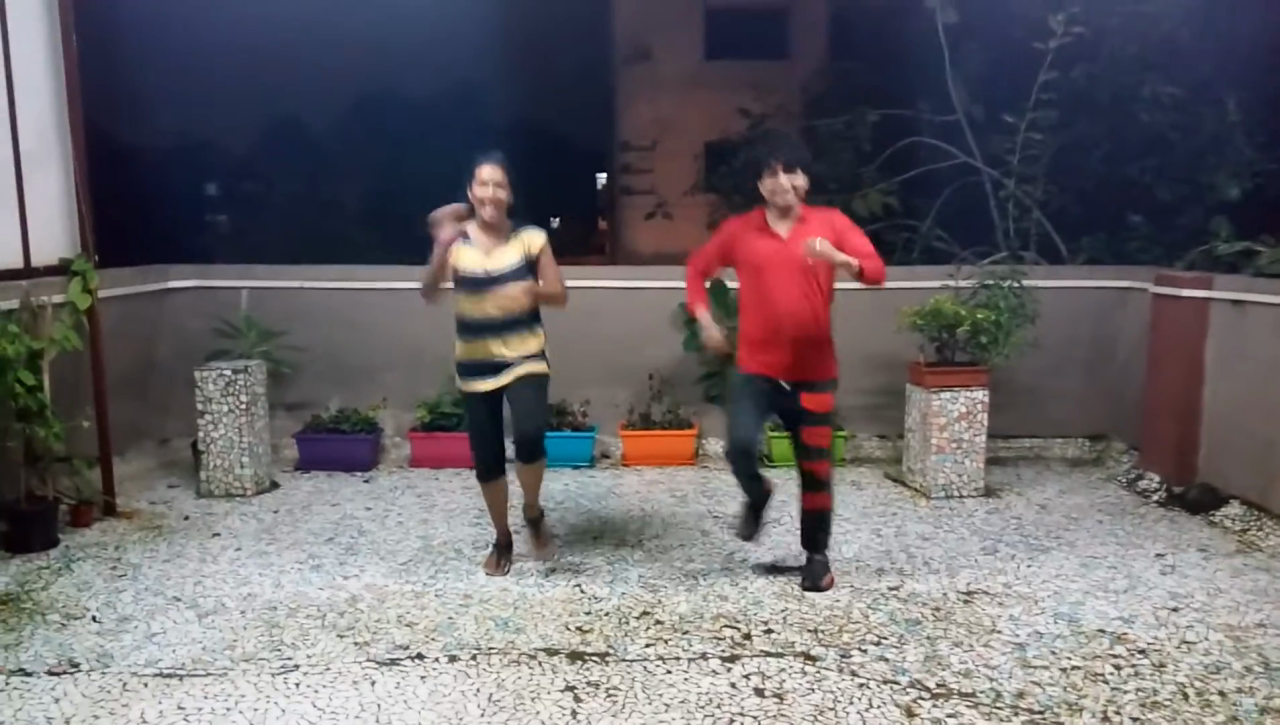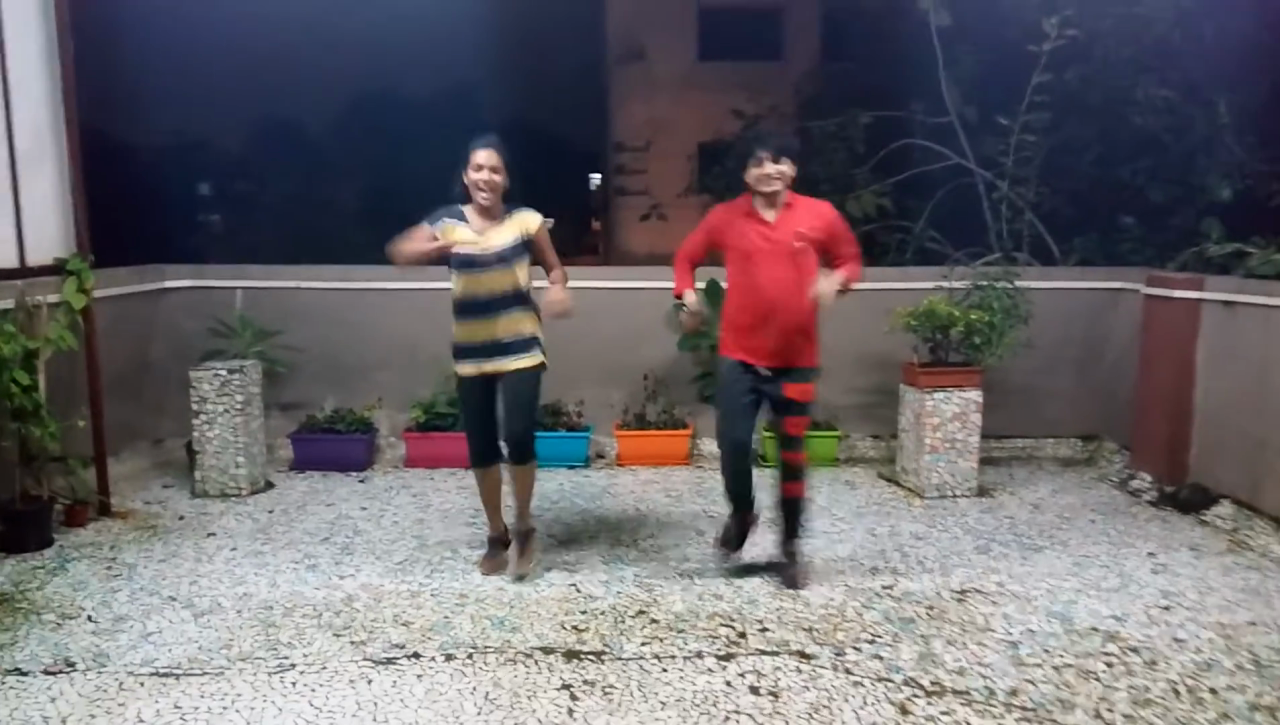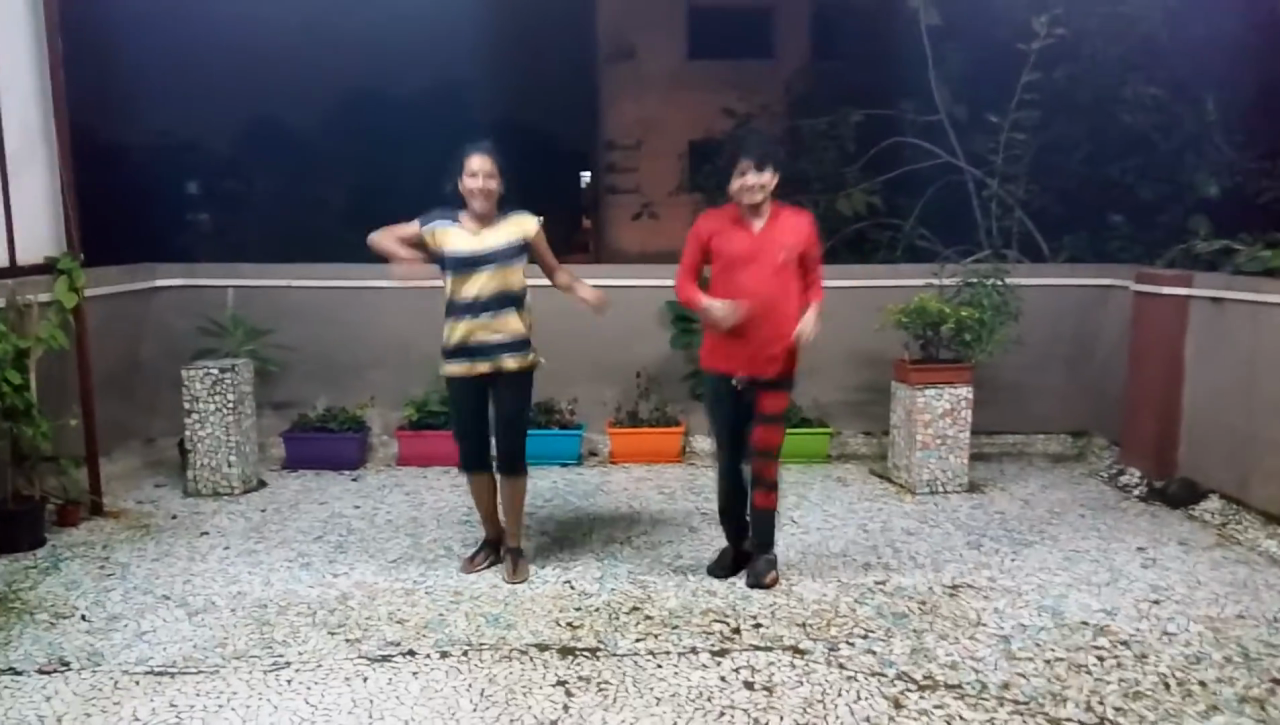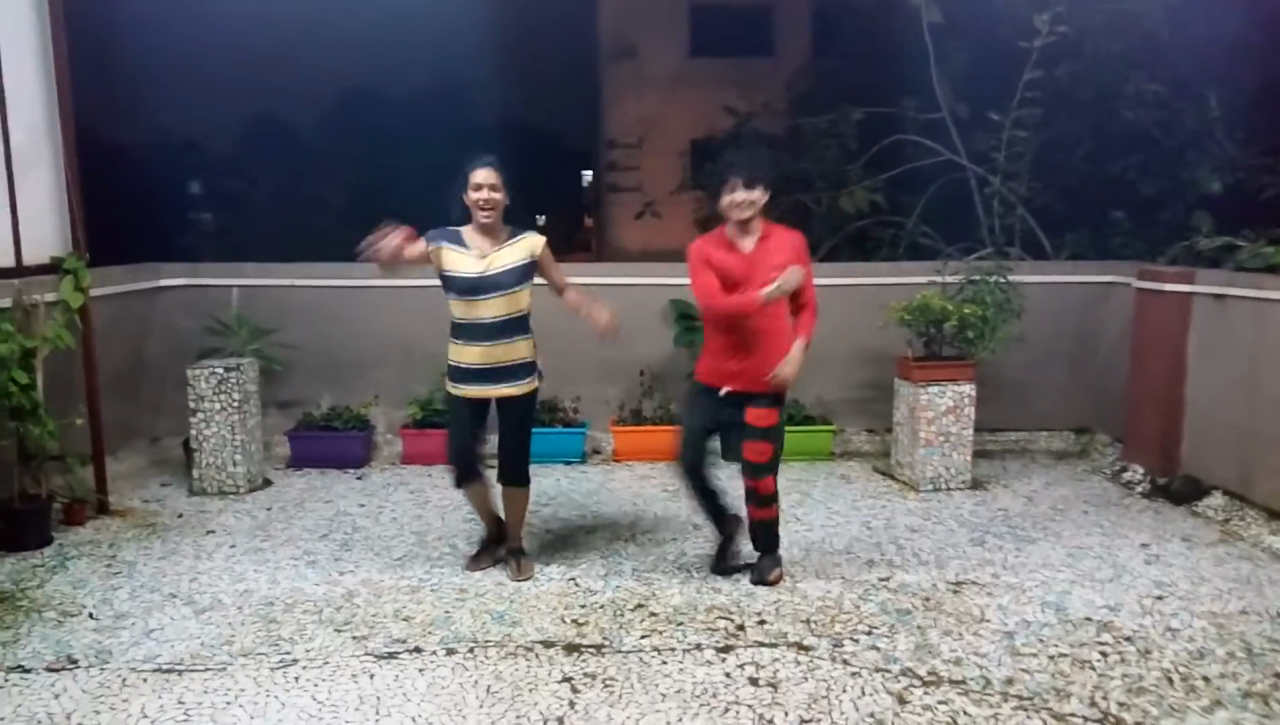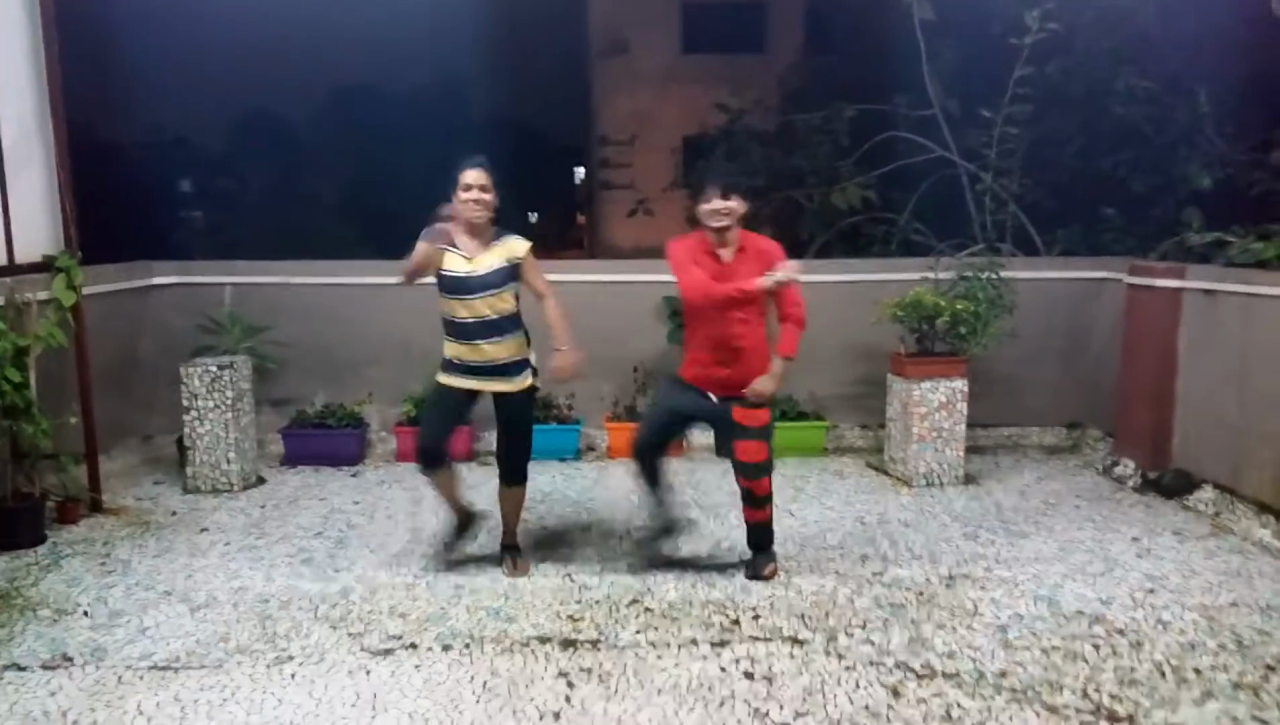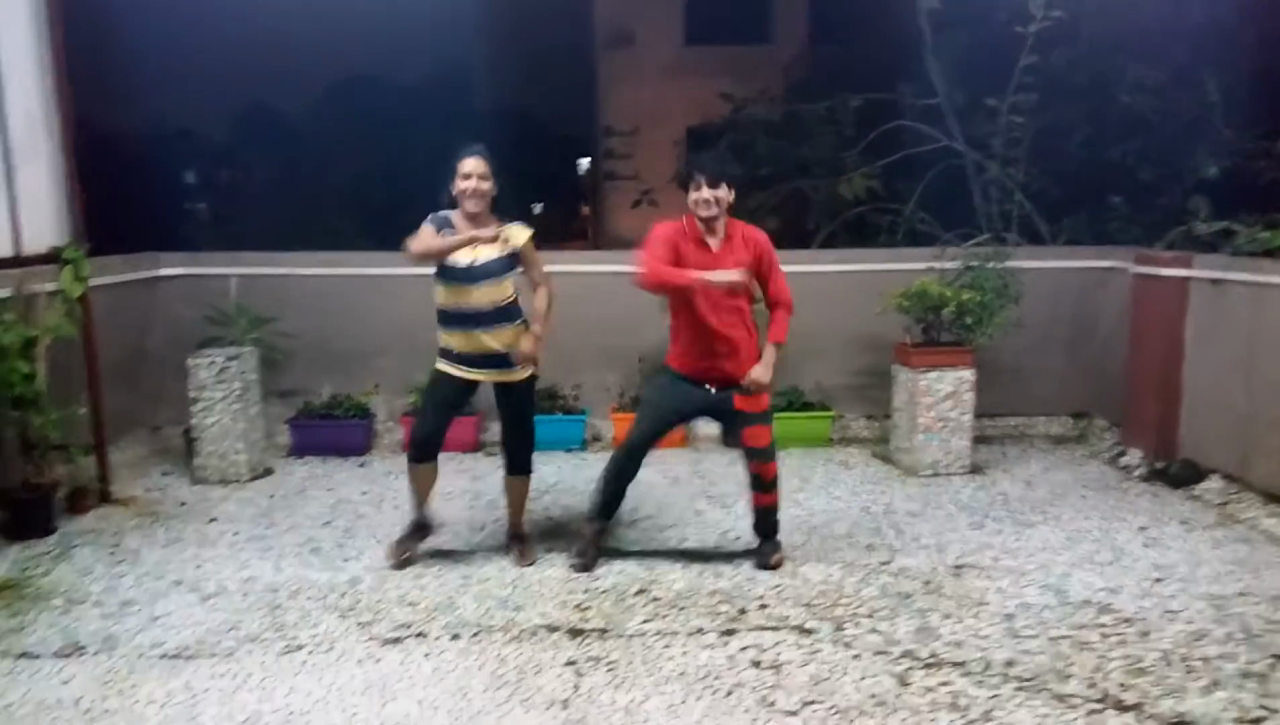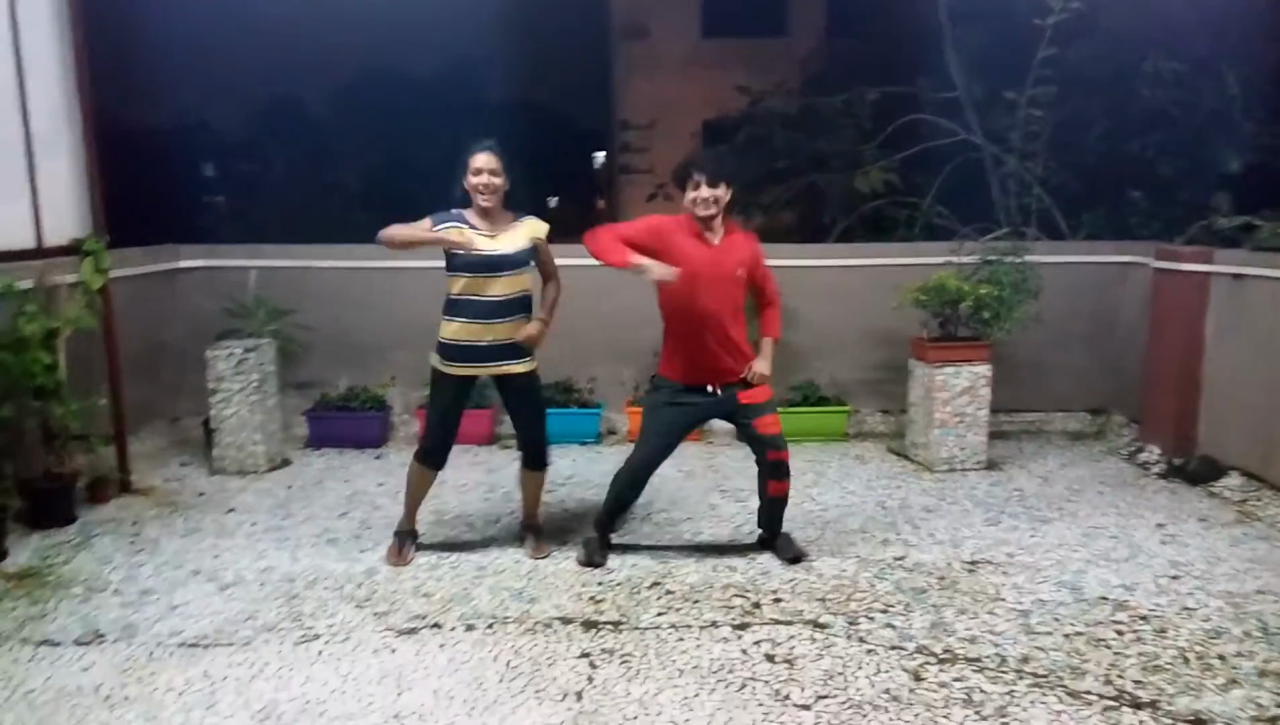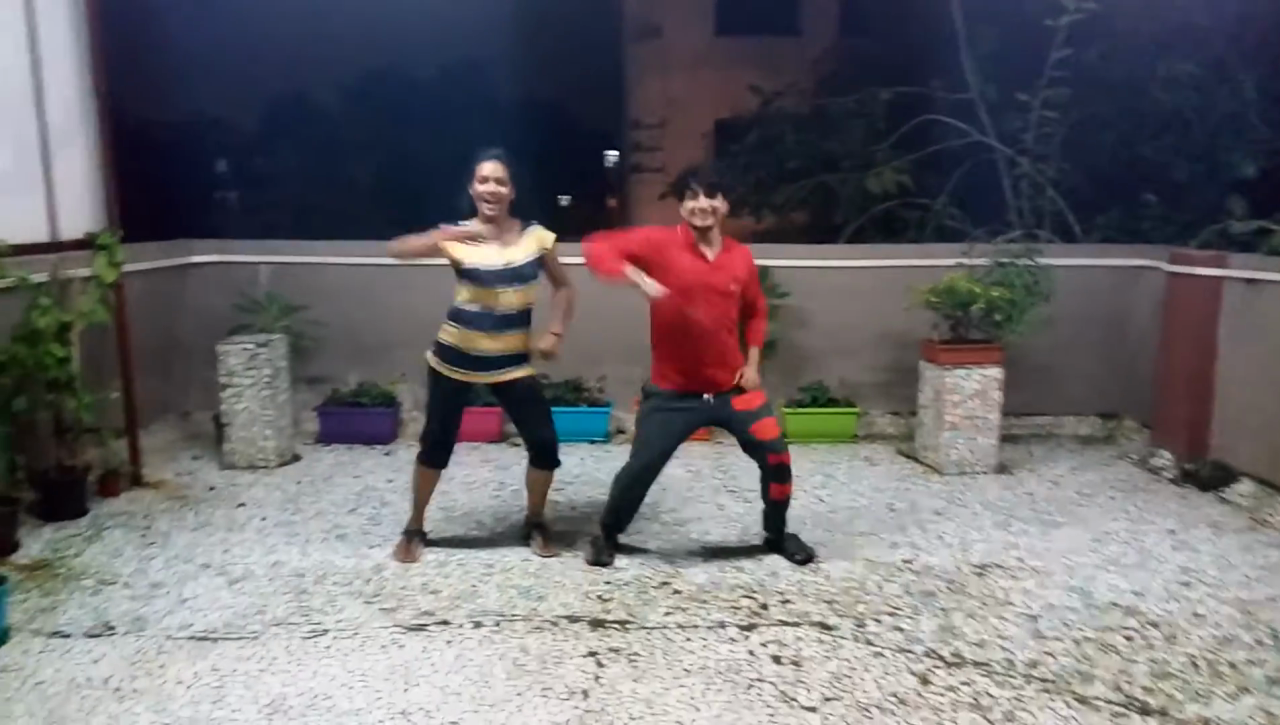
dt=0.1s
person 1, frame 1
left shoulder: (831, 223)
right shoulder: (738, 230)
left elbow: (876, 272)
right elbow: (697, 270)
left wrist: (837, 259)
right wrist: (703, 315)
left hip: (813, 369)
right hip: (754, 369)
left knee: (815, 466)
right knee: (739, 445)
left ankle: (817, 553)
right ankle: (757, 496)
person 1, frame 2
left shoulder: (819, 214)
right shoulder: (724, 217)
left elbow: (849, 260)
right elbow: (685, 257)
left wrist: (834, 282)
right wrist: (687, 294)
left hip: (795, 358)
right hip: (739, 356)
left knee: (792, 454)
right knee: (734, 443)
left ankle: (790, 543)
right ankle: (742, 511)
person 1, frame 3
left shoulder: (800, 224)
right shoulder: (710, 225)
left elbow: (812, 279)
right elbow: (684, 282)
left wrist: (811, 314)
right wrist: (707, 304)
left hip: (772, 368)
right hip: (721, 366)
left knee: (765, 461)
right knee: (728, 459)
left ankle: (762, 552)
right ankle: (735, 542)
person 1, frame 4
left shoulder: (790, 243)
right shoulder: (703, 249)
left elbow: (806, 306)
right elbow: (710, 305)
left wrist: (796, 354)
right wrist: (769, 293)
left hip: (763, 384)
right hip: (712, 380)
left knee: (759, 475)
right knee: (689, 460)
left ankle: (768, 553)
right ankle: (726, 526)
person 1, frame 5
left shoulder: (767, 250)
right shoulder: (684, 248)
left elbow: (793, 319)
right elbow: (698, 294)
left wrist: (774, 373)
right wrist: (766, 283)
left hip: (750, 388)
right hip: (693, 381)
left knee: (753, 477)
right knee: (646, 446)
left ankle: (762, 550)
right ankle: (663, 513)
person 1, frame 6
left shoulder: (754, 240)
right shoulder: (669, 233)
left elbow: (781, 304)
right elbow: (649, 275)
left wrist: (768, 359)
right wrist: (708, 278)
left hip: (739, 377)
right hip: (682, 374)
left knee: (762, 463)
right knee: (632, 448)
left ankle: (767, 538)
right ankle: (597, 525)
person 1, frame 7
left shoulder: (745, 243)
right shoulder: (664, 230)
left elbow: (769, 300)
right elbow: (600, 239)
left wrist: (766, 354)
right wrist: (646, 264)
left hip: (738, 376)
right hip: (679, 382)
left knee: (775, 452)
right knee: (641, 463)
left ankle: (772, 531)
right ankle: (601, 534)
person 1, frame 8
left shoulder: (740, 257)
right shoulder: (660, 242)
left elbow: (756, 311)
right elbow: (595, 248)
left wrist: (753, 362)
right wrist: (637, 278)
left hip: (731, 385)
right hip: (673, 390)
left knee: (776, 456)
right knee: (640, 467)
left ankle: (778, 533)
right ankle: (607, 534)
person 2, frame 1
left shoulder: (532, 238)
right shoulder: (456, 238)
left elbow: (557, 291)
right elbow: (430, 294)
left wrist: (534, 295)
right wrist: (443, 244)
left hip: (524, 359)
right hip: (475, 367)
left knee: (530, 437)
right knee: (487, 458)
left ankle: (534, 512)
right ankle: (502, 538)
person 2, frame 2
left shoulder: (527, 220)
right shoulder: (447, 219)
left elbow: (555, 267)
right elbow: (399, 252)
left wrist: (558, 291)
right wrist: (440, 242)
left hip: (519, 348)
right hip: (471, 351)
left knee: (519, 436)
right knee: (481, 446)
left ankle: (523, 528)
right ankle: (497, 535)
person 2, frame 3
left shoulder: (522, 225)
right shoulder: (439, 225)
left elbow: (554, 270)
right elbow: (378, 239)
left wrist: (581, 290)
right wrist: (401, 252)
left hip: (511, 352)
right hip: (462, 355)
left knee: (511, 450)
right knee: (471, 451)
left ankle: (513, 545)
right ankle: (492, 537)
person 2, frame 4
left shoulder: (528, 243)
right shoulder: (443, 240)
left elbow: (562, 287)
right elbow: (386, 253)
left wrist: (592, 311)
right wrist: (388, 250)
left hip: (516, 370)
right hip: (466, 372)
left knee: (514, 461)
right knee: (461, 460)
left ankle: (515, 546)
right ankle: (494, 530)
person 2, frame 5
left shoulder: (515, 245)
right shoulder: (439, 235)
left elbow: (546, 297)
right elbow: (409, 274)
left wrist: (565, 346)
right wrist: (439, 237)
left hip: (511, 367)
right hip: (459, 368)
left knee: (513, 459)
right knee: (428, 447)
left ankle: (510, 543)
right ankle: (462, 514)
person 2, frame 6
left shoulder: (514, 232)
right shoulder: (440, 224)
left elbow: (541, 285)
right elbow: (415, 250)
left wrist: (534, 334)
right wrist: (470, 237)
left hip: (508, 358)
right hip: (456, 358)
left knee: (519, 448)
right knee: (422, 439)
left ankle: (516, 532)
right ankle: (419, 522)
person 2, frame 7
left shoulder: (530, 228)
right shoulder: (448, 223)
left elbow: (553, 279)
right elbow: (388, 237)
left wrist: (541, 321)
right wrist: (441, 235)
left hip: (512, 355)
right hip: (457, 353)
left knee: (535, 444)
right knee: (434, 444)
left ankle: (530, 524)
right ankle: (406, 530)
person 2, frame 8
left shoulder: (537, 236)
right shoulder: (456, 235)
left elbow: (564, 286)
right elbow: (399, 249)
left wrist: (555, 332)
right wrist: (445, 238)
left hip: (511, 363)
right hip: (456, 358)
left knee: (544, 443)
right knee: (435, 443)
left ankle: (535, 522)
right ankle: (414, 529)
